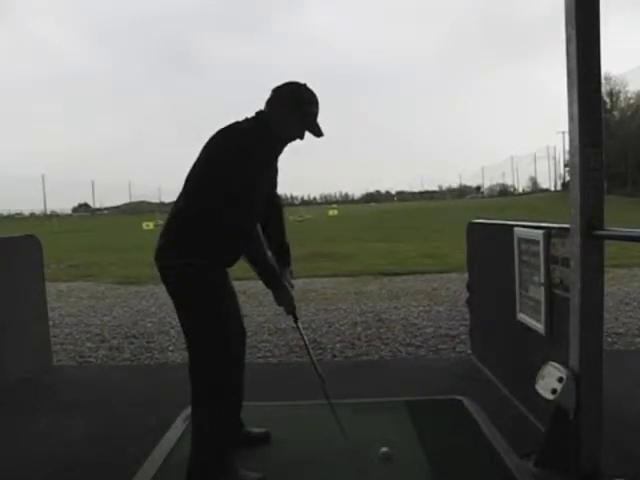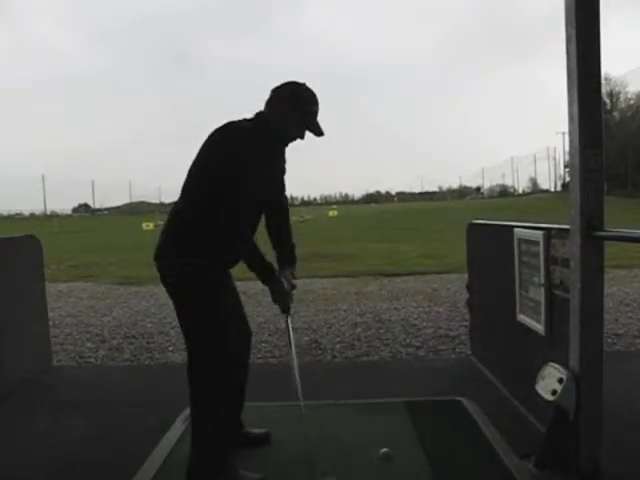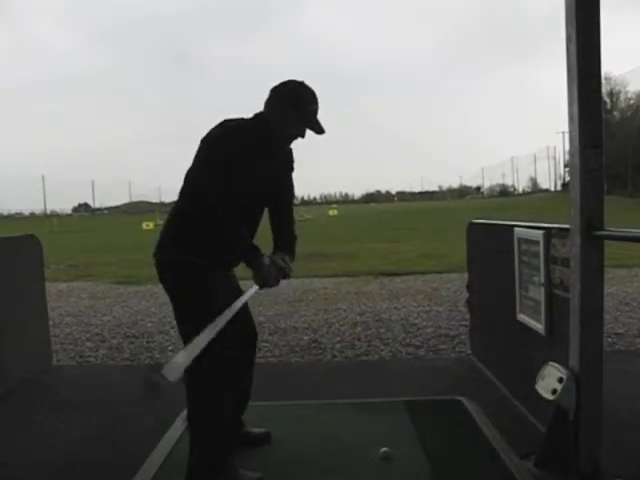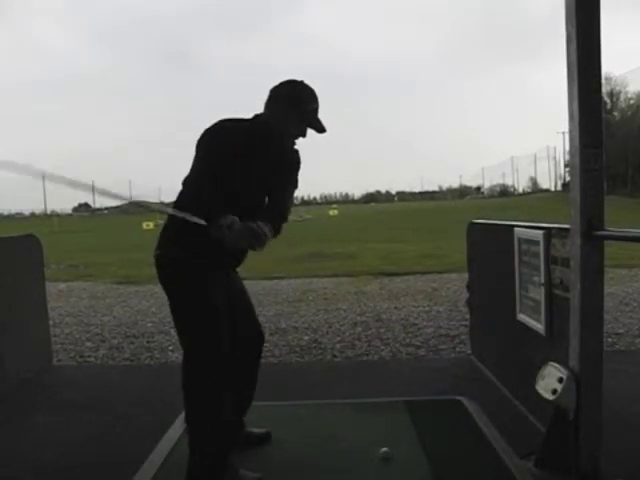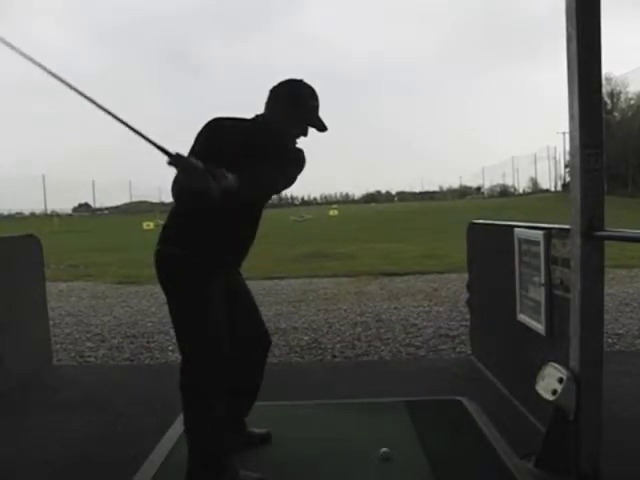
dt=0.5s
person 1, frame 1
left shoulder: (260, 146)
right shoulder: (239, 145)
left elbow: (269, 208)
right elbow: (242, 225)
left wrist: (284, 264)
right wrist: (274, 283)
left hip: (204, 258)
right hip: (189, 260)
left knee: (231, 342)
right knee: (214, 355)
left ankle: (228, 428)
person 1, frame 2
left shoulder: (269, 151)
right shoulder: (233, 142)
left elbow: (276, 208)
right elbow: (230, 221)
left wrist: (286, 263)
right wrist: (269, 276)
left hip: (209, 260)
right hip: (188, 261)
left knee: (236, 341)
right knee: (213, 356)
left ankle: (228, 429)
person 1, frame 3
left shoulder: (278, 154)
right shoulder: (227, 139)
left elbow: (282, 207)
right elbow: (214, 210)
left wrist: (284, 253)
right wrist: (254, 258)
left hip: (214, 260)
right hip: (187, 259)
left knee: (241, 340)
right knee: (211, 355)
left ankle: (229, 428)
person 1, frame 4
left shoulder: (286, 157)
right shoulder: (224, 136)
left elbow: (280, 203)
right elbow: (198, 193)
left wrist: (264, 226)
right wrist: (222, 222)
left hip: (219, 262)
right hip: (186, 258)
left knee: (248, 341)
right knee: (209, 357)
left ankle: (229, 428)
person 1, frame 5
left shoulder: (290, 157)
right shoulder: (221, 132)
left elbow: (265, 184)
right elbow: (182, 192)
left wrist: (228, 181)
right wrist: (193, 176)
left hip: (222, 263)
right hip: (185, 258)
left knee: (252, 342)
right knee: (207, 358)
left ankle: (230, 428)
